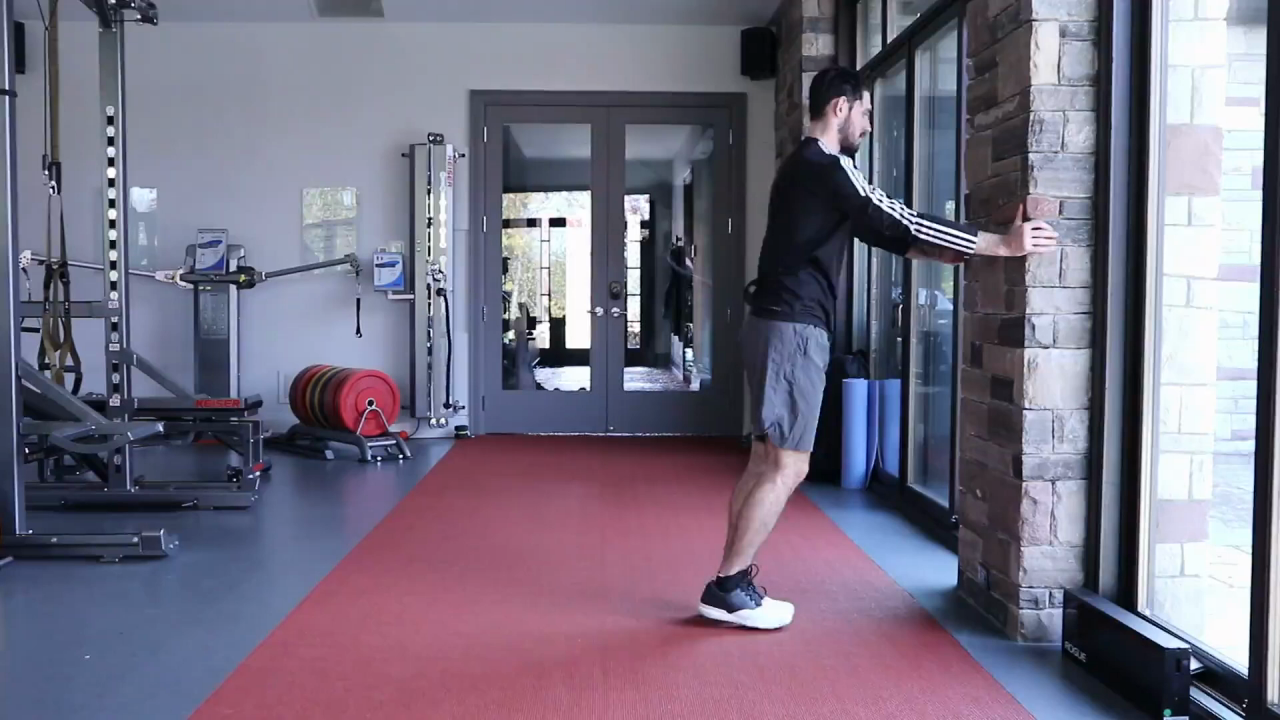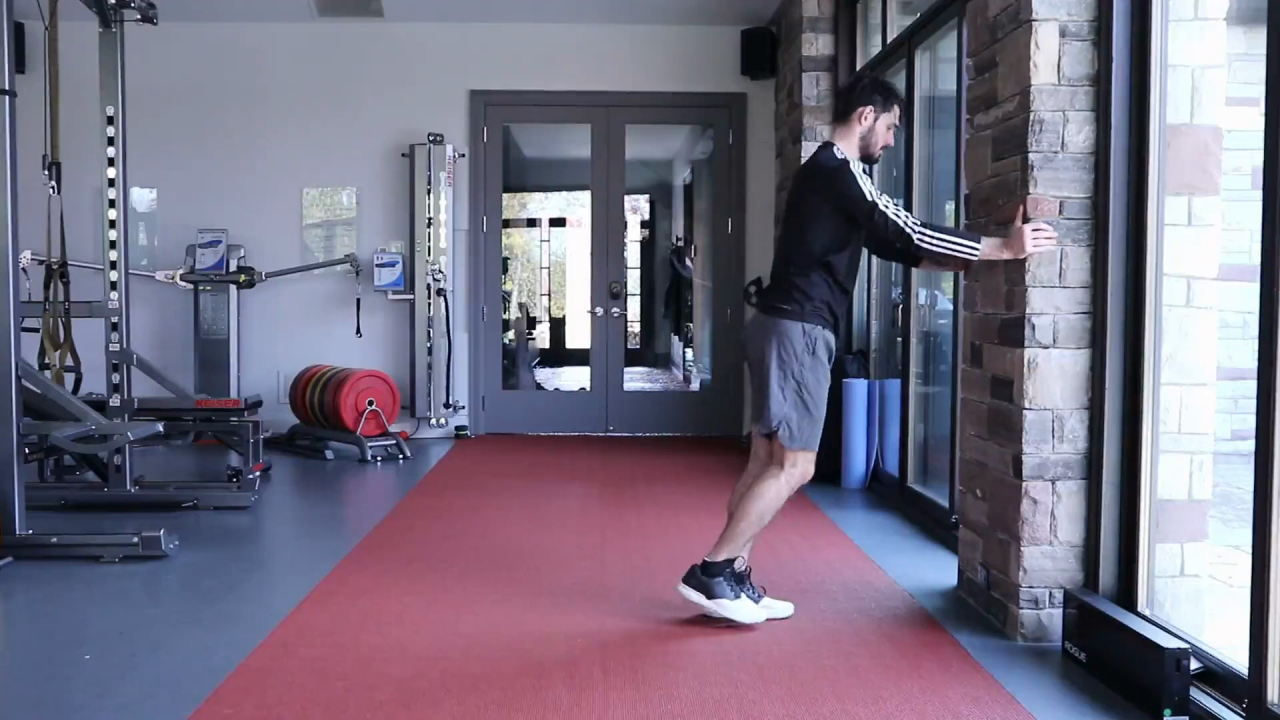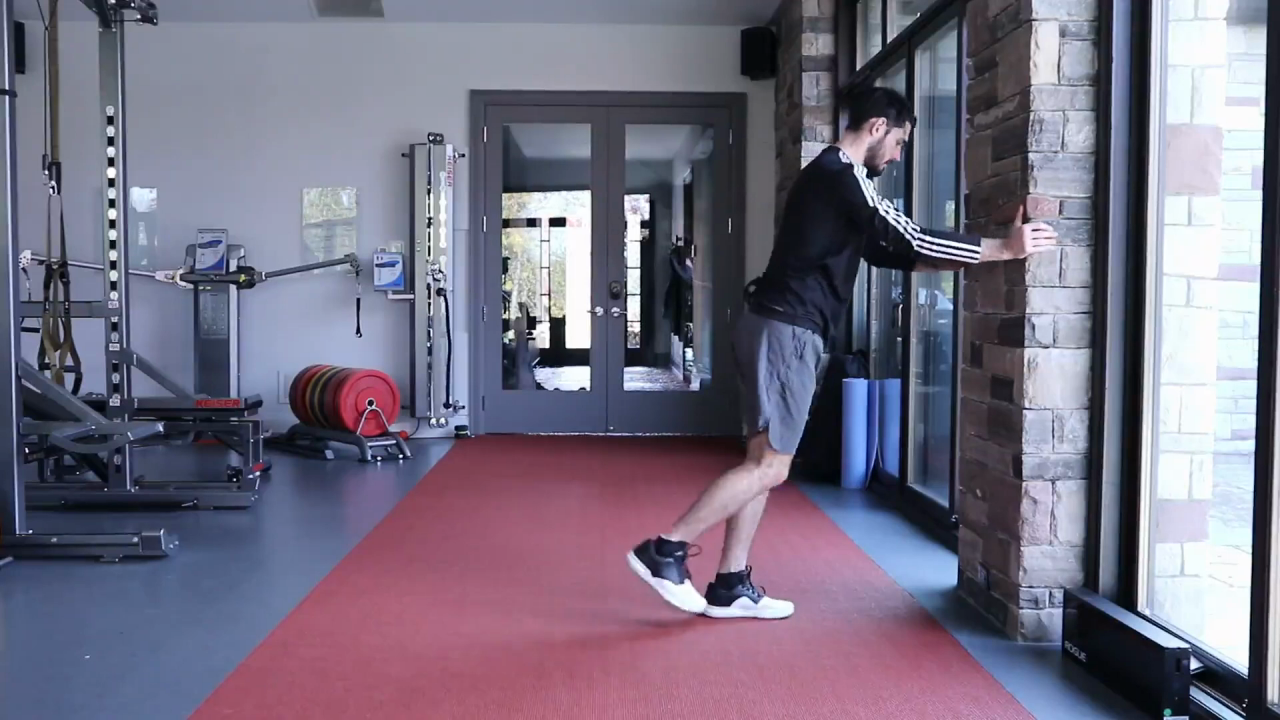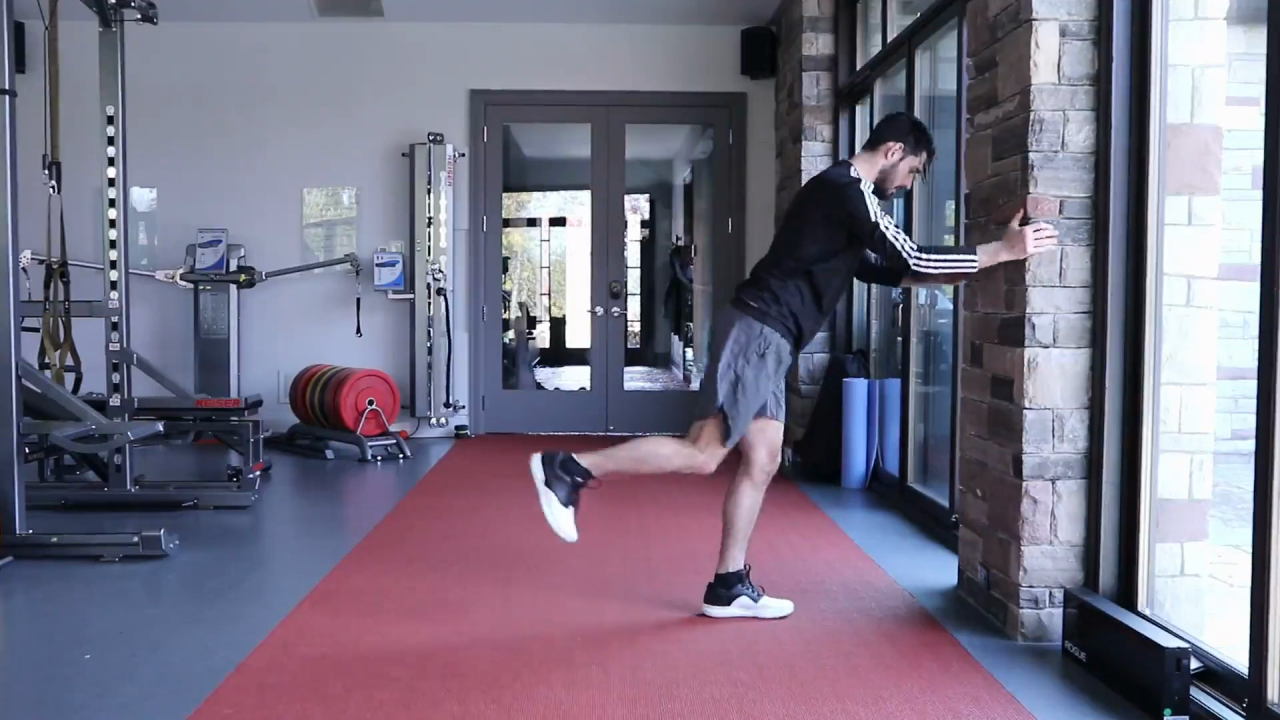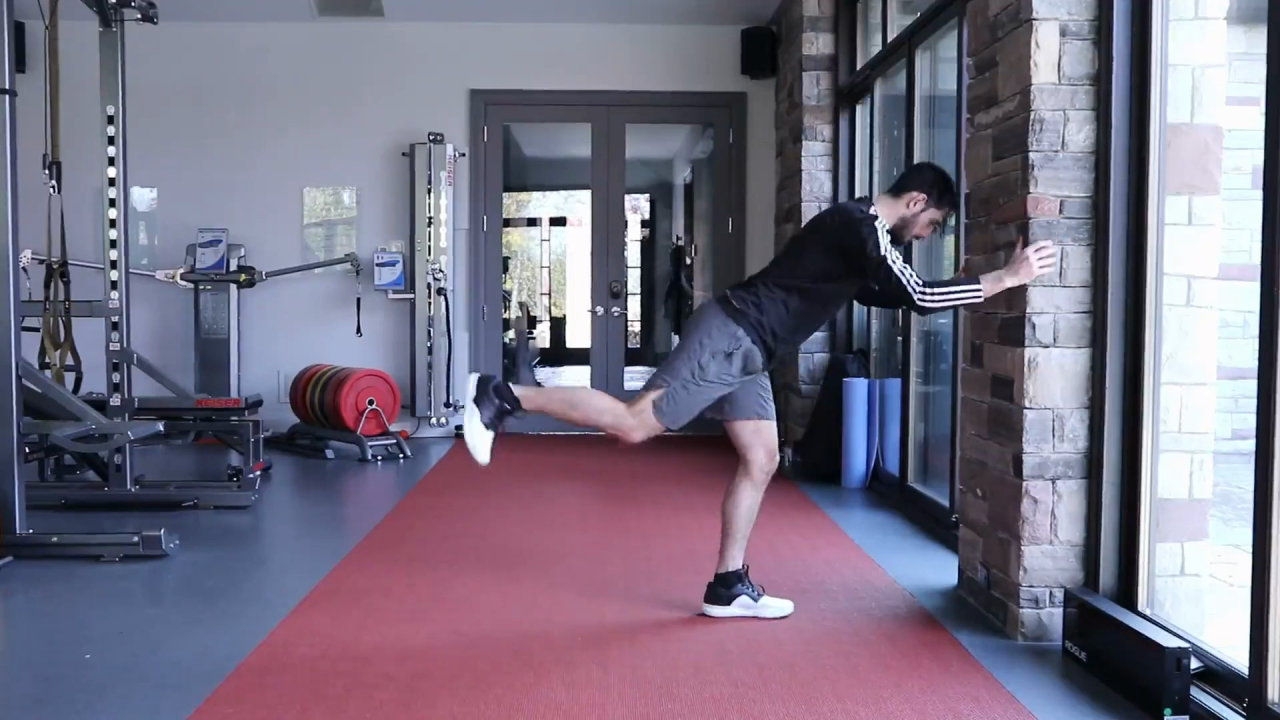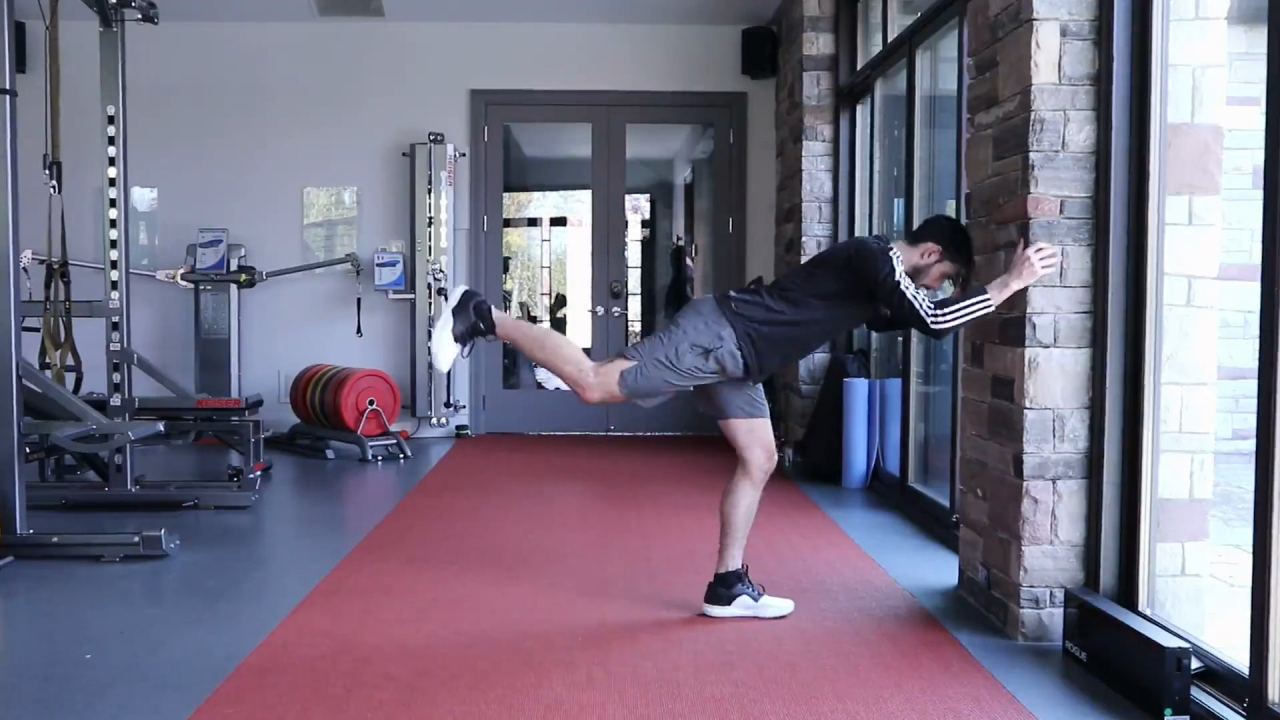
dt=0.2s
person 1, frame 1
left shoulder: (810, 167)
right shoulder: (825, 166)
left elbow: (887, 235)
right elbow: (904, 224)
left wrist: (962, 252)
right wrist: (1002, 244)
left hip: (783, 326)
right hip: (792, 329)
left knee: (767, 460)
right knee: (788, 466)
left ankle: (734, 583)
right ankle: (726, 587)
person 1, frame 2
left shoulder: (830, 172)
right shoulder: (838, 170)
left elbow: (892, 244)
right elbow: (909, 232)
left wrist: (969, 260)
right wrist: (1003, 248)
left hip: (787, 328)
right hip: (798, 330)
left knee: (768, 461)
right knee: (793, 466)
left ankle: (731, 580)
right ankle: (709, 571)
person 1, frame 3
left shoulder: (833, 176)
right shoulder: (840, 175)
left elbow: (886, 251)
right elbow: (910, 238)
left wrist: (964, 256)
right wrist: (1004, 247)
left hip: (788, 332)
right hip: (786, 332)
left knee: (764, 461)
right knee: (769, 464)
left ankle: (728, 587)
right ankle: (667, 549)
person 1, frame 4
left shoulder: (847, 191)
right shoulder: (848, 188)
left elbow: (881, 267)
right elbow: (911, 261)
left wrist: (986, 255)
right wrist: (1001, 251)
left hip: (768, 337)
right hip: (757, 333)
left knee: (761, 461)
right knee: (703, 453)
left ankle: (729, 588)
right ankle: (571, 471)
person 1, frame 5
left shoulder: (863, 230)
right shoulder: (864, 226)
left elbow: (891, 294)
right elbow: (919, 298)
left wrist: (972, 286)
right wrist: (1006, 277)
left hip: (742, 349)
right hip: (727, 337)
left knee: (761, 461)
right knee: (634, 424)
left ankle: (730, 588)
right ankle: (501, 399)
person 1, frame 6
left shoulder: (876, 276)
right shoulder: (877, 260)
left elbow: (906, 318)
right elbow: (933, 322)
left wrist: (967, 296)
right wrist: (1011, 281)
left hip: (729, 357)
right hip: (713, 337)
left knee: (759, 461)
right knee: (593, 384)
left ankle: (727, 586)
right ankle: (480, 318)
